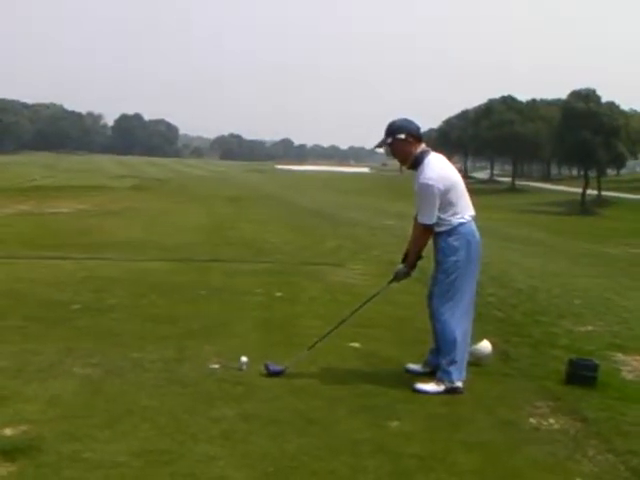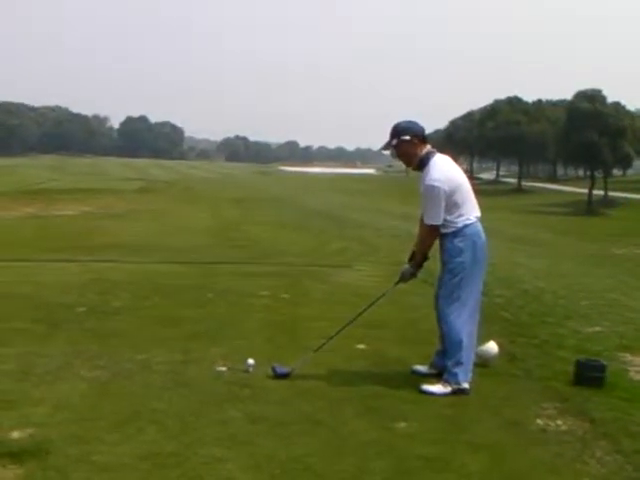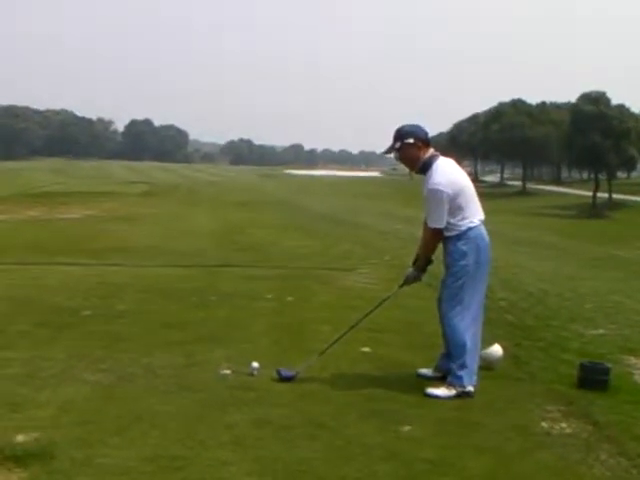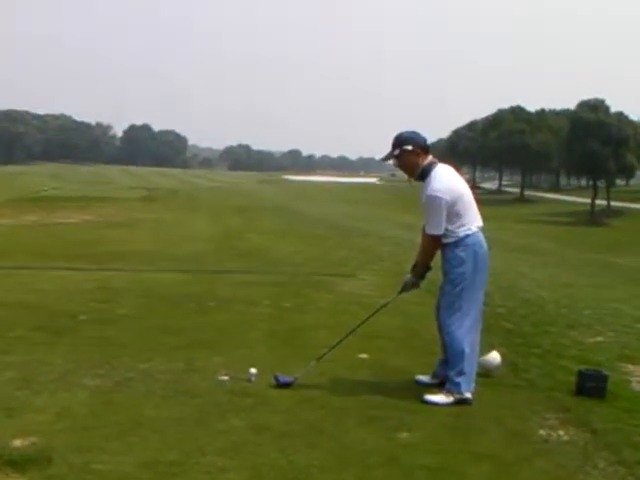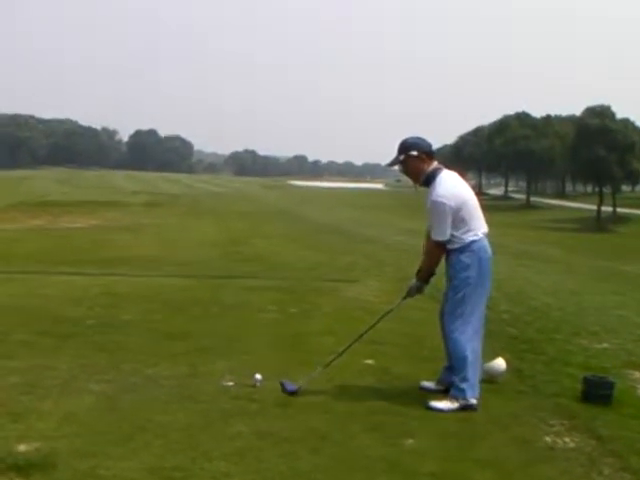
dt=0.3s
person 1, frame 1
left shoulder: (428, 177)
right shoulder: (432, 161)
left elbow: (425, 227)
right elbow: (422, 219)
left wrist: (408, 264)
right wrist: (408, 254)
left hip: (456, 240)
right hip: (454, 237)
left knee: (448, 306)
right knee: (438, 302)
left ankle: (451, 377)
right ankle: (437, 360)
person 1, frame 2
left shoulder: (433, 179)
right shoulder: (438, 161)
left elbow: (431, 228)
right elbow: (427, 220)
left wrist: (415, 264)
right wrist: (415, 254)
left hip: (462, 241)
right hip: (460, 238)
left knee: (454, 307)
right knee: (446, 303)
left ankle: (457, 377)
right ankle: (444, 361)
person 1, frame 3
left shoulder: (437, 182)
right shoulder: (442, 164)
left elbow: (435, 231)
right elbow: (431, 224)
left wrist: (419, 267)
right wrist: (419, 258)
left hip: (466, 244)
right hip: (464, 241)
left knee: (458, 310)
right knee: (449, 306)
left ankle: (462, 380)
right ankle: (449, 364)
person 1, frame 4
left shoulder: (436, 189)
right shoulder: (441, 171)
left elbow: (433, 238)
right elbow: (429, 231)
left wrist: (417, 274)
right wrist: (418, 266)
left hip: (464, 251)
right hip: (462, 248)
left knee: (457, 317)
right knee: (447, 313)
left ankle: (460, 388)
right ankle: (446, 371)
person 1, frame 5
left shoulder: (441, 195)
right shoulder: (445, 178)
left elbow: (439, 245)
right elbow: (432, 235)
left wrist: (421, 279)
right wrist: (422, 272)
left hip: (469, 257)
right hip: (466, 254)
left knee: (461, 324)
right knee: (451, 319)
left ankle: (464, 394)
right ankle: (451, 377)
